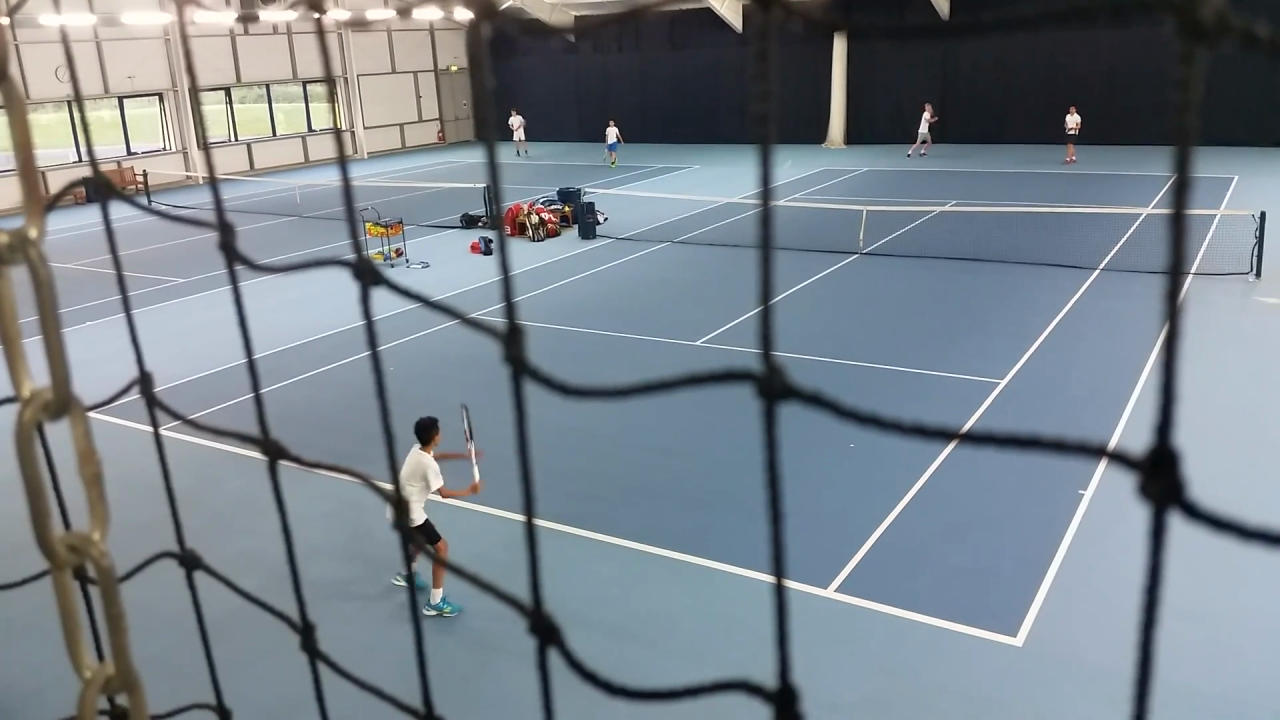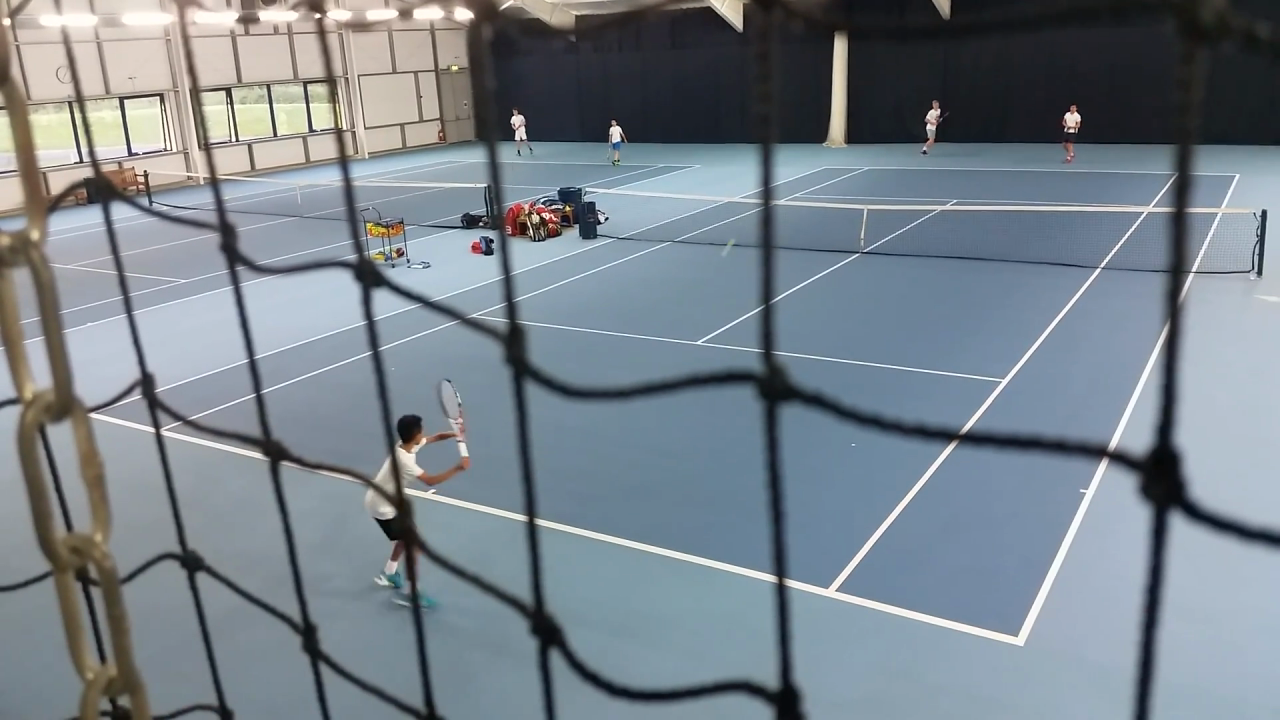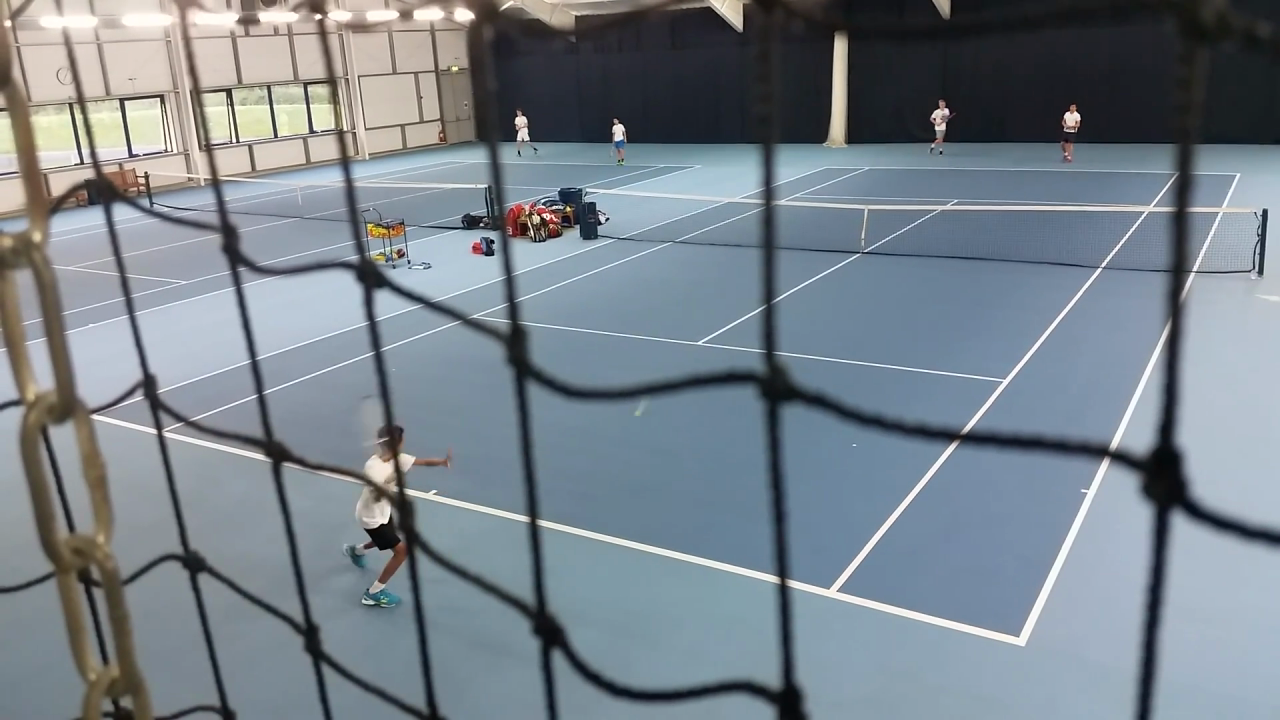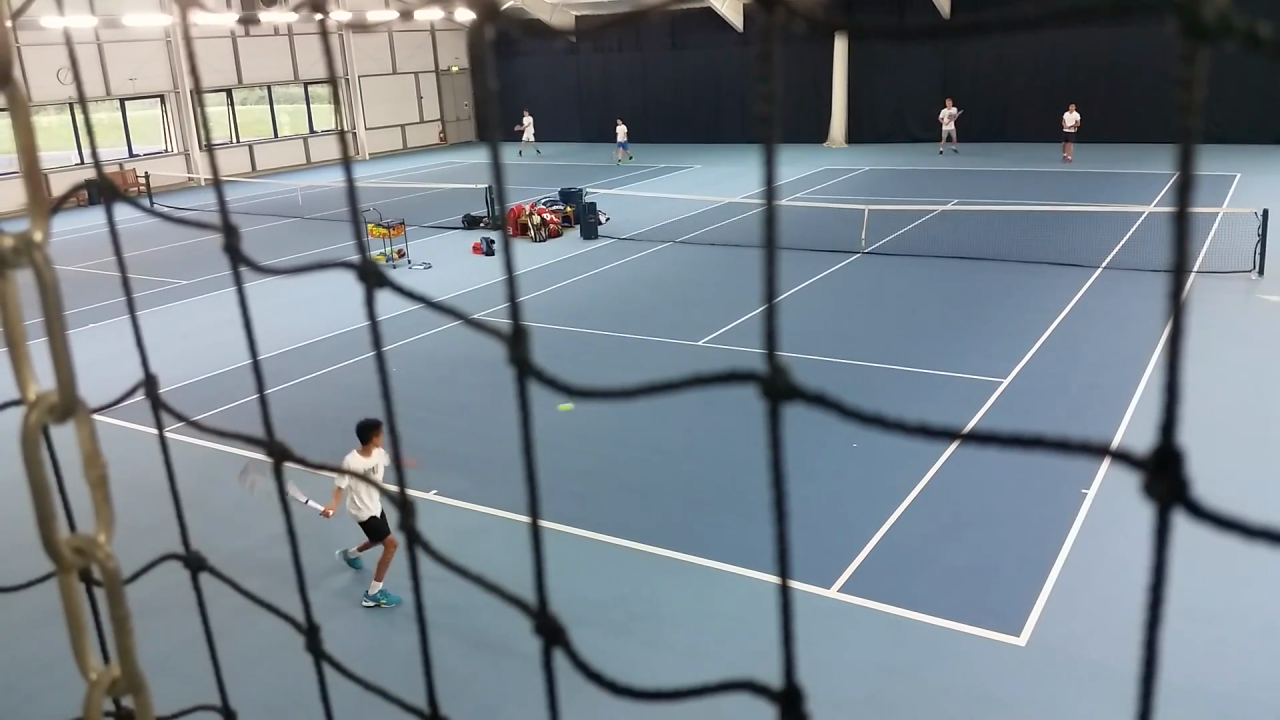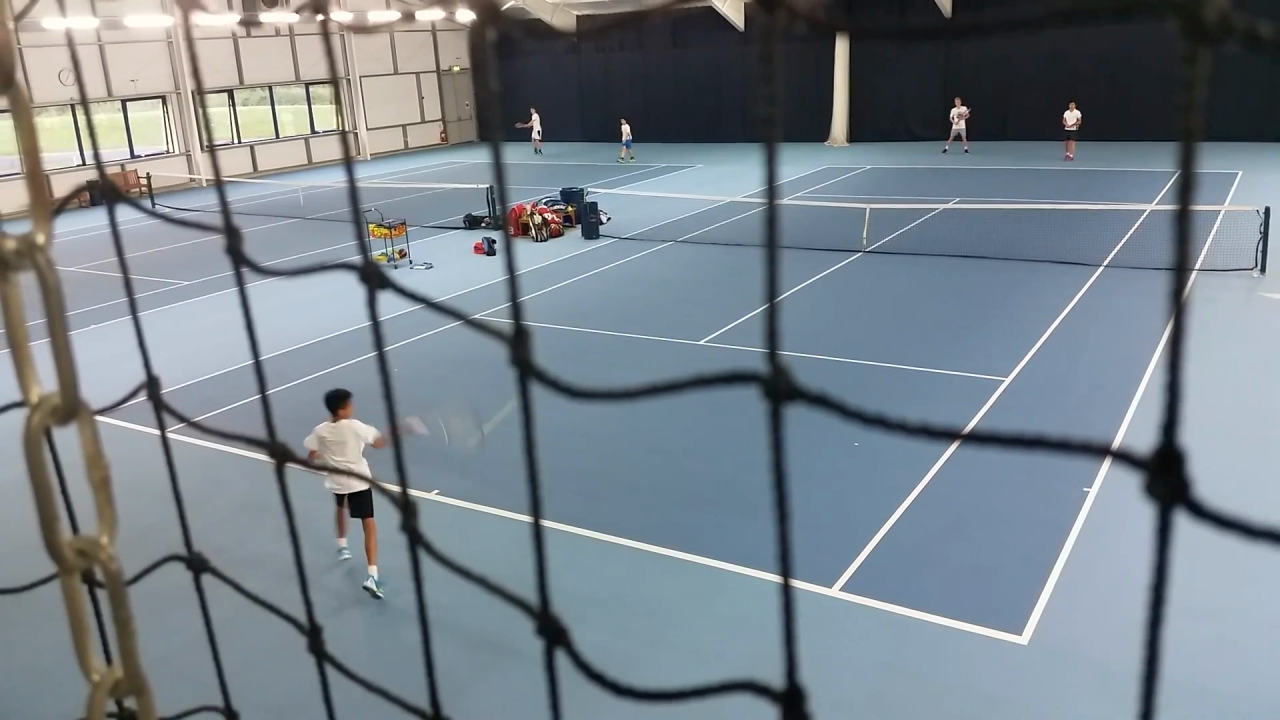
dt=0.2s
person 1, frame 1
left shoulder: (417, 451)
right shoulder: (428, 465)
left elbow: (437, 456)
right elbow: (444, 493)
left wrist: (462, 455)
right wrist: (469, 491)
right hip: (408, 514)
left knee: (424, 538)
right knee: (441, 548)
left ankle: (406, 574)
right ankle: (436, 602)
person 1, frame 2
left shoulder: (405, 447)
right shoulder: (403, 458)
left elbow: (434, 438)
right elbow: (429, 480)
left wrist: (456, 433)
right wrist: (458, 468)
left hip: (387, 501)
right hip: (382, 506)
left knee: (406, 532)
right knee: (411, 542)
left ankle: (389, 573)
person 1, frame 3
left shoulder: (397, 459)
right shoulder: (372, 467)
left elbow: (421, 461)
right elbow: (377, 497)
left wrist: (442, 461)
right wrist: (388, 485)
left hip: (383, 512)
right hip: (372, 517)
left knee: (384, 541)
right knee: (402, 550)
left ankle: (357, 550)
right ankle: (373, 593)
person 1, frame 4
left shoulder: (378, 453)
right shoulder: (351, 462)
left elbow: (387, 461)
right elbow: (340, 487)
left wrist: (404, 462)
right wrist: (332, 506)
left hip: (374, 506)
right hip: (365, 511)
left knee: (378, 539)
right knee: (391, 544)
left ankle: (349, 554)
right ankle: (373, 593)
person 1, frame 5
left shoulder: (319, 431)
right shoulder: (355, 425)
left elbow: (311, 459)
right elbow: (378, 443)
left hip: (336, 482)
right hip: (359, 482)
left knee: (340, 507)
right knee: (369, 525)
left ankle: (342, 546)
right ankle: (371, 577)
